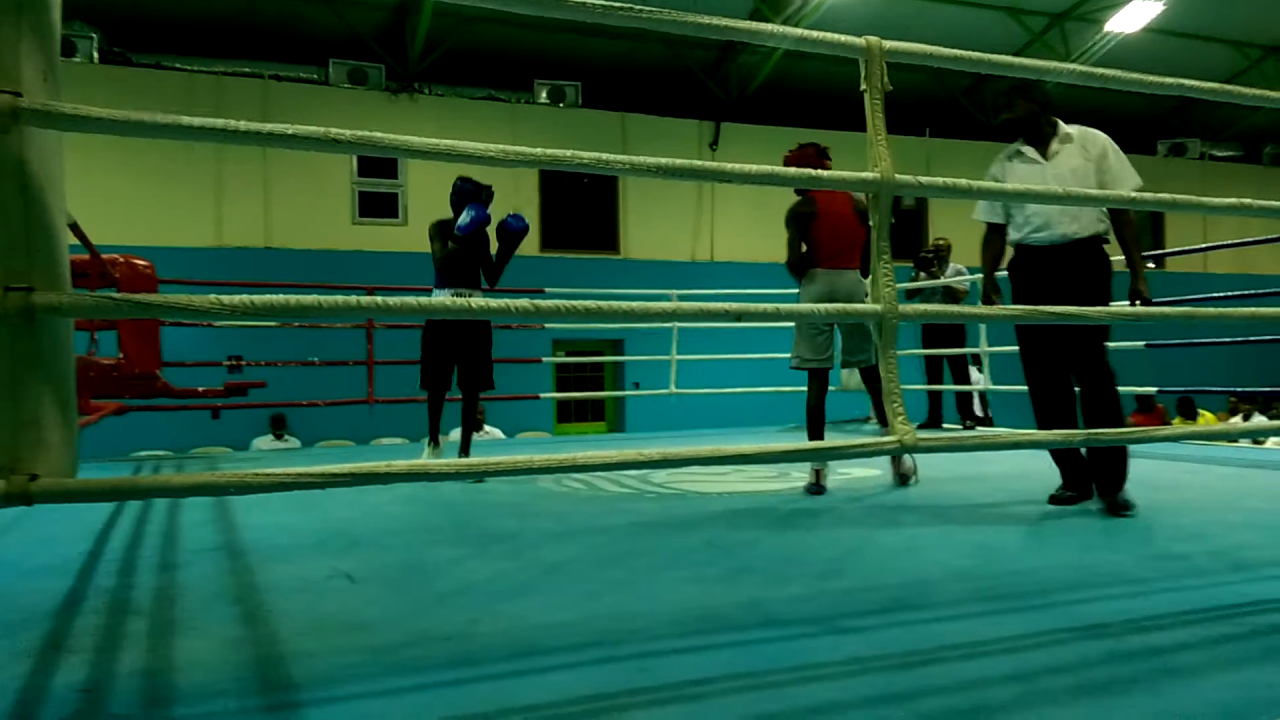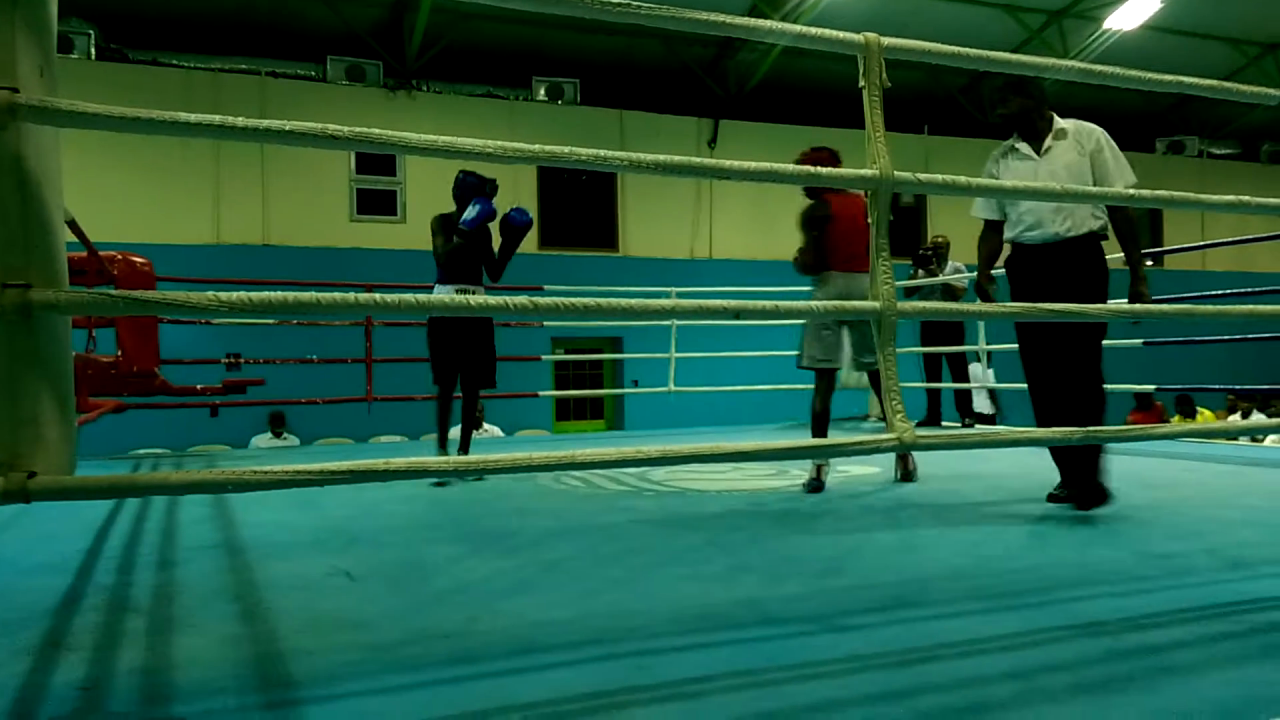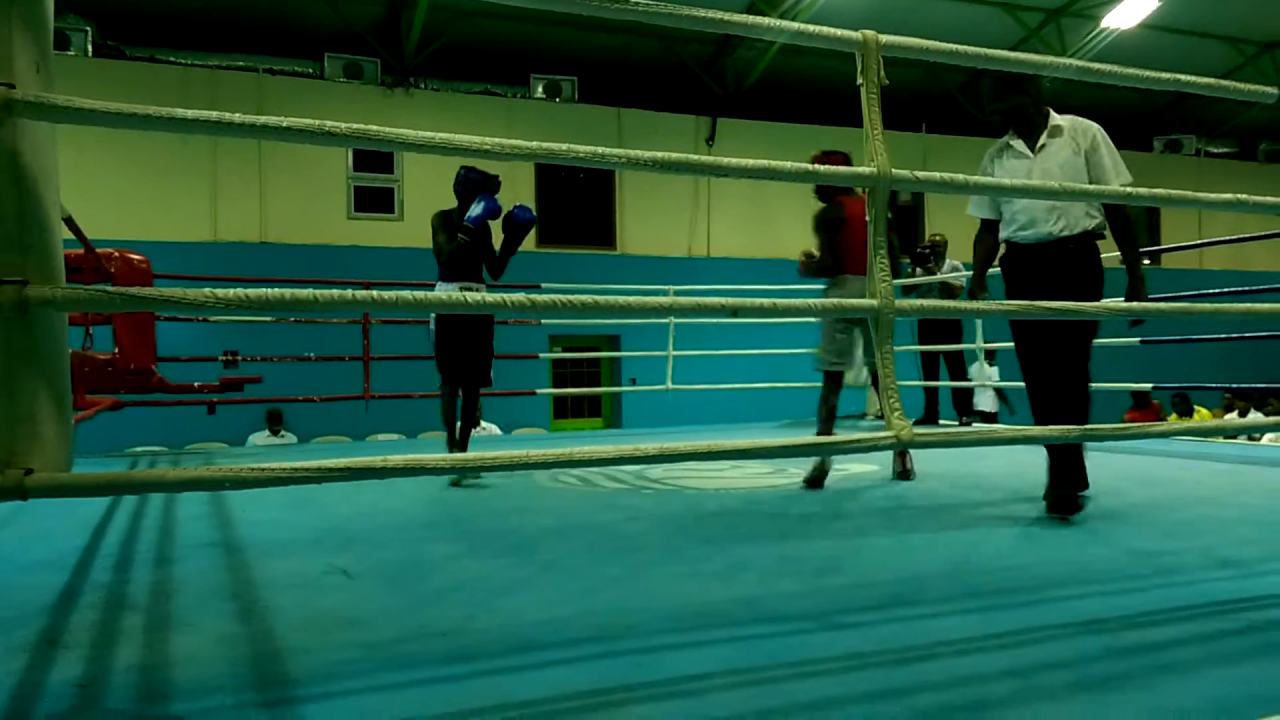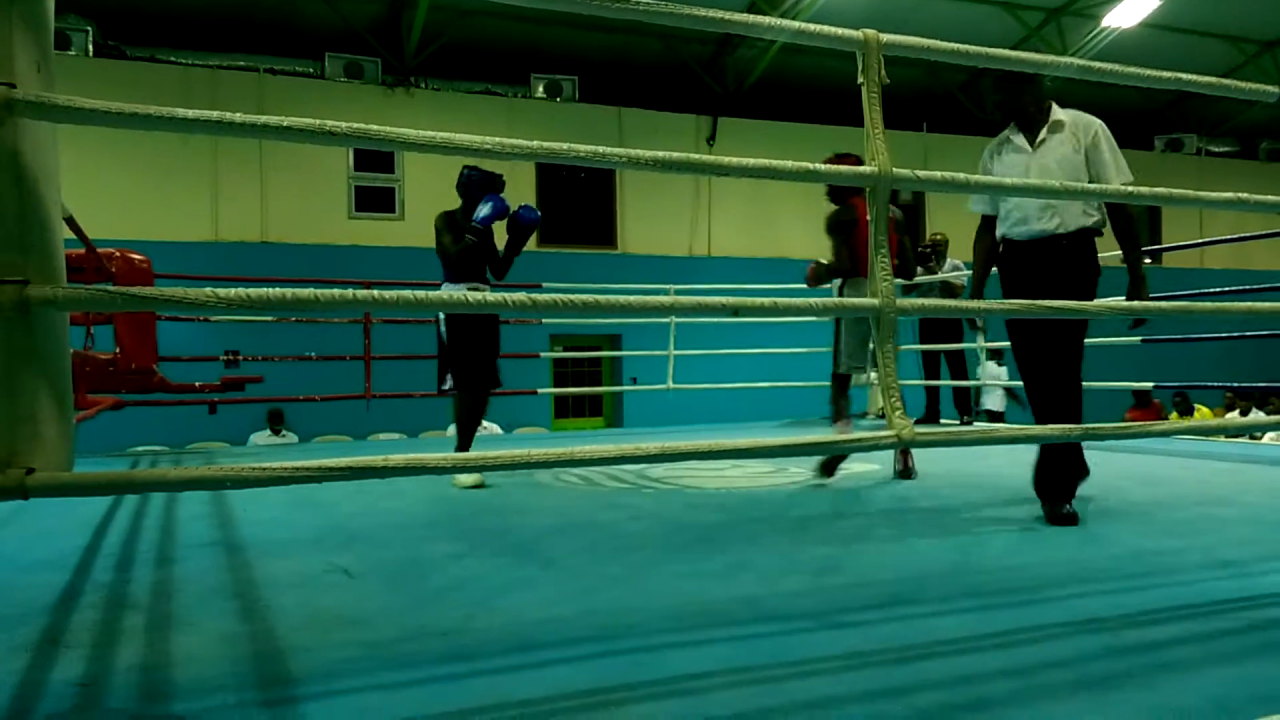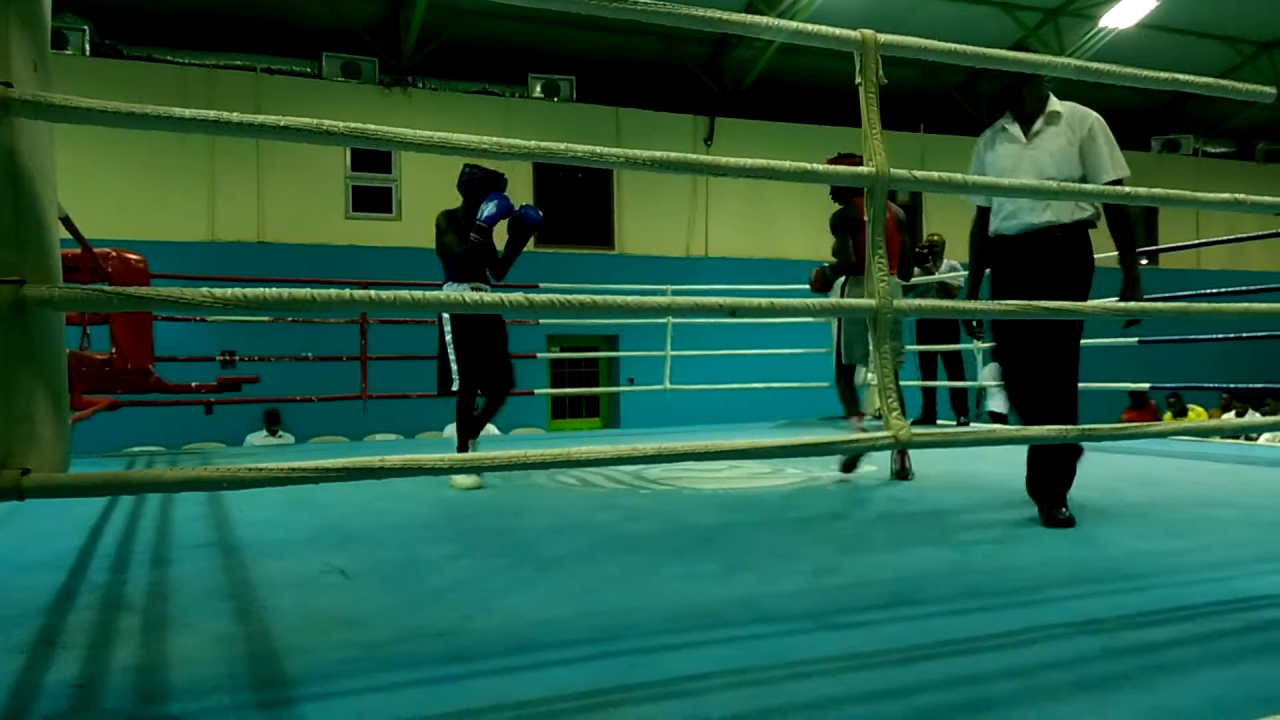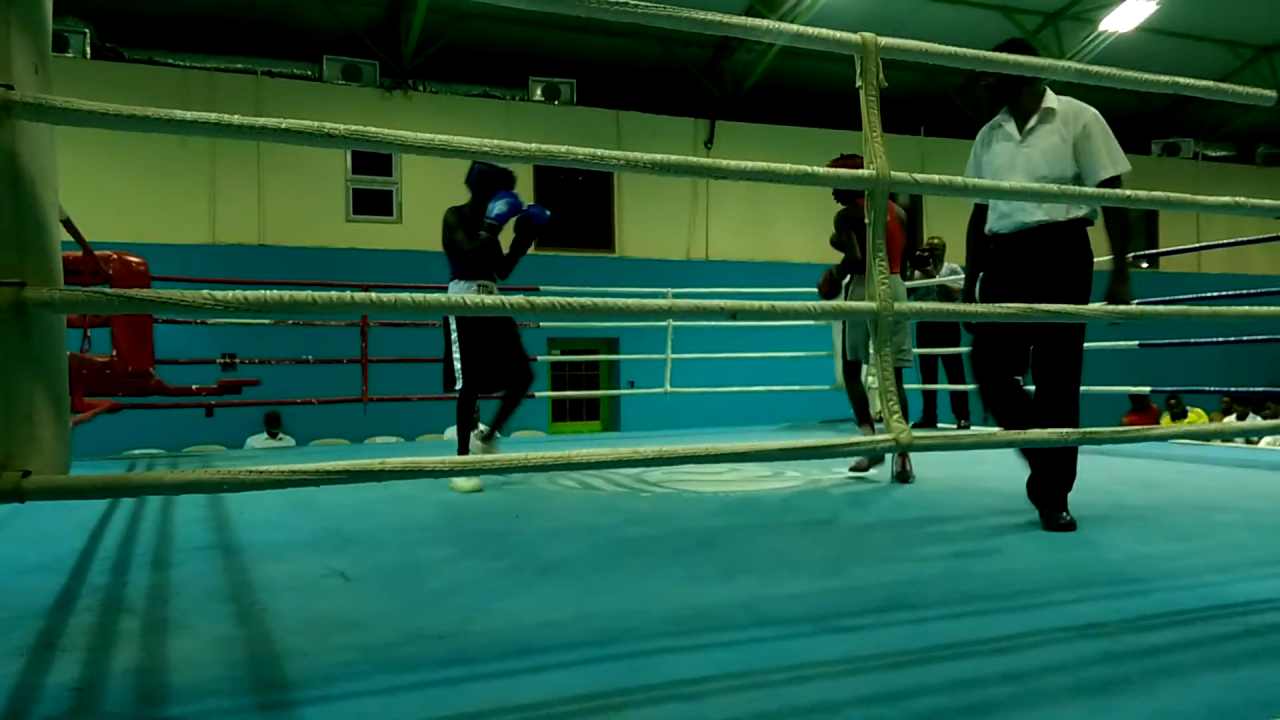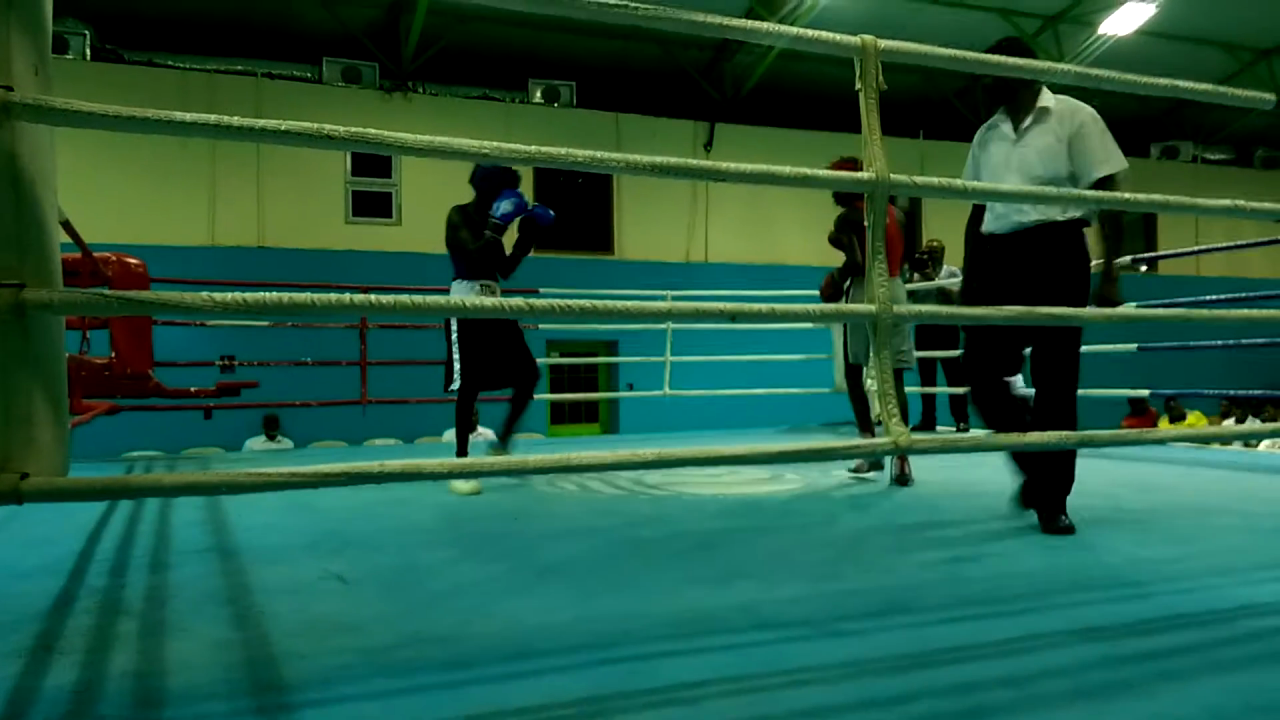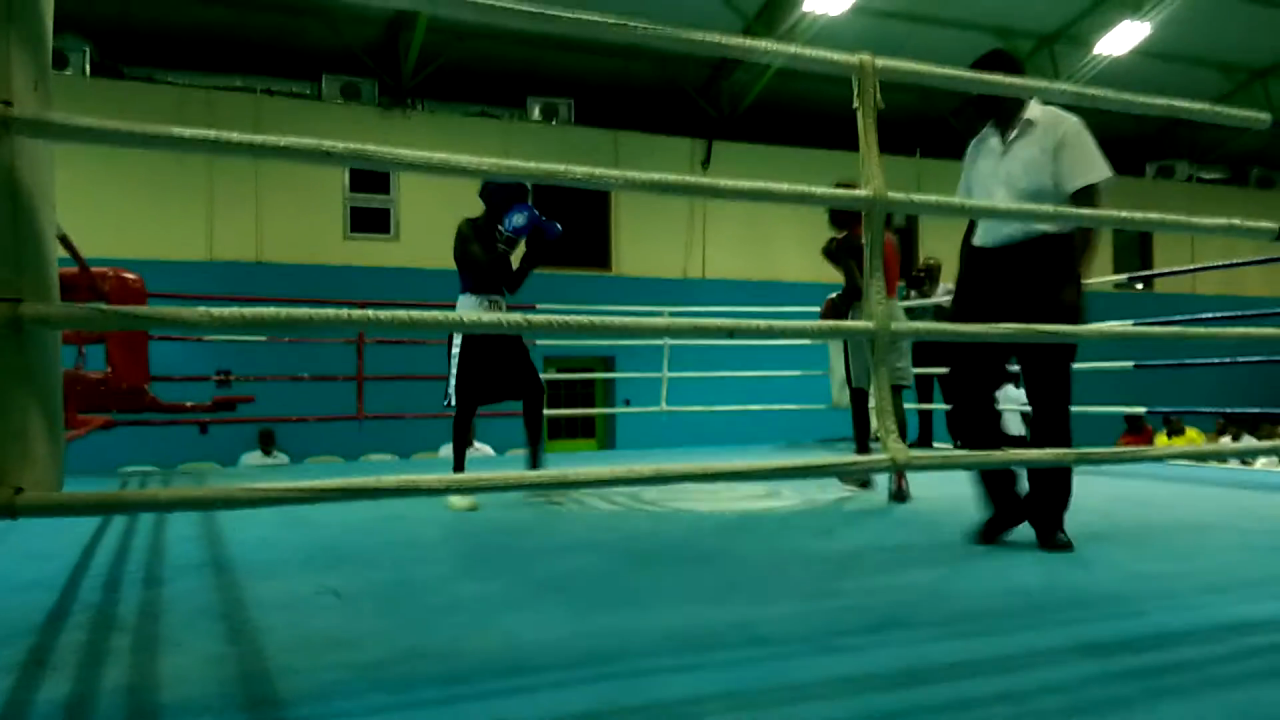
dt=0.1s
person 1, frame 1
left shoulder: (1092, 144)
right shoulder: (1004, 165)
left elbow: (1121, 211)
right elbow: (995, 231)
left wrist: (1136, 274)
right wrist: (988, 278)
left hip: (1084, 262)
right hip: (1031, 269)
left knee: (1091, 366)
right knee: (1044, 377)
left ankle: (1109, 475)
right ankle: (1074, 475)
person 1, frame 2
left shoulder: (1088, 138)
right shoulder: (1000, 161)
left elbow: (1119, 207)
right elbow: (993, 228)
left wrist: (1137, 275)
right wrist: (983, 273)
left hip: (1080, 260)
right hip: (1028, 267)
left knee: (1080, 363)
right knee: (1044, 376)
left ankle: (1089, 471)
right ankle: (1072, 473)
person 1, frame 3
left shoulder: (1084, 134)
right shoulder: (995, 157)
left elbow: (1116, 207)
right elbow: (988, 227)
left wrist: (1136, 276)
right wrist: (977, 280)
left hip: (1074, 259)
right hip: (1022, 267)
left knee: (1067, 367)
right knee: (1040, 375)
left ankle: (1064, 482)
right ankle: (1070, 473)
person 1, frame 4
left shoulder: (1085, 129)
right shoulder: (996, 151)
left elbow: (1117, 204)
right elbow: (988, 224)
left wrist: (1136, 275)
right wrist: (976, 285)
left hip: (1071, 256)
right hip: (1018, 263)
left knee: (1059, 368)
right knee: (1036, 374)
left ankle: (1055, 485)
right ankle: (1069, 464)
person 1, frame 5
left shoulder: (1080, 123)
right shoulder: (990, 141)
left elbow: (1113, 198)
right elbow: (983, 216)
left wrist: (1130, 273)
right wrist: (972, 284)
left hip: (1062, 252)
right hip: (1007, 259)
left knee: (1053, 371)
right knee: (1016, 372)
left ankle: (1051, 487)
right ankle: (1061, 452)
person 1, frame 6
left shoulder: (1078, 118)
right shoulder: (988, 136)
left elbow: (1111, 197)
left wrist: (1119, 272)
right wrist: (969, 282)
left hip: (1059, 252)
right hip: (1003, 258)
left knee: (1055, 373)
right knee: (991, 370)
left ankle: (1053, 492)
right ankle: (1047, 461)
person 1, frame 7
left shoulder: (1073, 117)
right shoulder: (987, 134)
left elbow: (1106, 195)
left wrist: (1108, 272)
right wrist: (967, 281)
left hip: (1053, 252)
right hip: (995, 257)
left knee: (1054, 378)
right knee: (979, 368)
left ankle: (1052, 498)
right ankle: (1036, 467)
person 1, frame 8
left shoulder: (1059, 127)
right shoulder: (979, 146)
left elbow: (1085, 206)
left wrist: (1073, 280)
right wrist: (960, 293)
left hip: (1043, 264)
right hip: (988, 270)
left knee: (1048, 393)
right knee: (965, 383)
left ankle: (1048, 515)
right ankle: (1004, 498)
person 2, frame 1
left shoulder: (800, 209)
right shoulder: (859, 205)
left elbow: (795, 264)
right elbow: (866, 264)
left hip: (816, 290)
right hip: (851, 287)
left knee: (817, 380)
right knee: (873, 375)
left ankle: (818, 468)
right ankle: (898, 457)
person 2, frame 2
left shoulder: (814, 211)
right shoulder: (868, 207)
left elbow: (809, 264)
left wrist: (801, 261)
left hip: (830, 290)
right hip: (863, 288)
left knee: (824, 380)
right knee: (877, 377)
left ankle: (819, 465)
right ankle: (902, 456)
person 2, frame 3
left shoulder: (828, 215)
left elbow: (826, 267)
right elbow: (895, 268)
left wrist: (808, 266)
left hip: (843, 292)
left knee: (832, 378)
right knee: (880, 376)
left ankle: (823, 451)
right ankle: (901, 455)
person 2, frame 4
left shoulder: (841, 217)
right shoulder: (893, 214)
left elbow: (843, 267)
right elbow: (908, 271)
left wrist: (820, 272)
left hip: (856, 294)
left knee: (841, 377)
left ankle: (841, 432)
right ankle: (903, 455)
person 2, frame 5
left shoulder: (844, 216)
right shoulder: (896, 213)
left elbow: (849, 261)
right elbow: (906, 270)
left wrist: (827, 273)
left hip: (860, 291)
right hip: (891, 290)
left knee: (845, 371)
right knee: (889, 374)
left ankle: (858, 426)
right ankle: (901, 454)
person 2, frame 6
left shoulder: (848, 214)
right shoulder: (897, 212)
left elbow: (854, 258)
left wrist: (834, 275)
left hip: (863, 290)
right hip: (895, 288)
left knee: (852, 369)
right knee: (894, 375)
left ankle: (870, 438)
right ankle: (902, 456)
person 2, frame 7
left shoulder: (850, 216)
right shoulder: (895, 215)
left elbow: (856, 262)
left wrist: (835, 279)
left hip: (864, 295)
right hip: (895, 293)
left knee: (854, 372)
right knee: (894, 377)
right ankle: (901, 458)
person 2, frame 8
left shoulder: (848, 242)
right shoulder: (889, 238)
left elbow: (856, 287)
left wrist: (835, 303)
left hip: (863, 316)
right hip: (893, 313)
left knee: (859, 395)
right knee: (893, 395)
right ankle: (898, 474)
person 3, frame 1
left shoulder: (480, 234)
right shoulder: (439, 228)
left elbow: (492, 279)
right elbow: (441, 264)
left wrist: (507, 247)
right wrist: (460, 236)
left knee: (472, 385)
right knee: (436, 383)
left ankle: (463, 456)
right ankle: (432, 441)
person 3, frame 2
left shoulder: (483, 229)
right shoulder: (441, 222)
left elbow: (494, 274)
right elbow: (444, 260)
left wrist: (510, 242)
right wrist: (465, 231)
left knee: (473, 384)
right knee: (446, 381)
left ankle: (464, 454)
right ankle: (442, 450)
person 3, frame 3
left shoulder: (483, 227)
right shoulder: (442, 219)
left elbow: (496, 271)
right elbow: (448, 257)
left wrist: (512, 239)
right wrist: (470, 228)
left knee: (473, 384)
right knee: (452, 381)
left ankle: (461, 451)
right ankle: (452, 455)
person 3, frame 4
left shoulder: (486, 226)
right shoulder: (446, 220)
left elbow: (499, 272)
right elbow: (454, 258)
left wrist: (516, 240)
right wrist: (477, 228)
left knee: (483, 386)
right knee: (465, 383)
left ankle: (465, 449)
right ankle: (461, 458)
person 3, frame 5
left shoulder: (485, 223)
right shoulder: (448, 219)
left elbow: (499, 273)
right elbow: (459, 257)
left wrist: (517, 242)
right wrist: (481, 228)
left knee: (501, 385)
right knee: (466, 386)
left ankle: (469, 440)
person 3, frame 6
left shoulder: (489, 218)
right shoulder: (454, 216)
left elbow: (502, 271)
right elbow: (468, 256)
left wrist: (524, 239)
right wrist: (492, 225)
left knee: (522, 374)
right knee: (471, 383)
left ankle: (489, 435)
person 3, frame 7
left shoulder: (492, 223)
right shoulder: (459, 216)
left elbow: (505, 271)
right elbow: (474, 256)
left wrist: (526, 239)
right wrist: (496, 223)
left hip: (494, 303)
right hip: (467, 303)
left knee: (528, 376)
right knee: (469, 387)
left ankle: (502, 444)
person 3, frame 8
left shoulder: (500, 234)
right shoulder: (469, 228)
left elbow: (512, 285)
right elbow: (484, 270)
left wrist: (533, 253)
right wrist: (510, 239)
left hip: (500, 317)
right hip: (472, 319)
left knee: (534, 389)
right knee: (468, 402)
left ankle: (536, 471)
person 4, frame 1
left shoulder: (958, 270)
right shoulder: (923, 272)
left elbow: (960, 295)
right elbow: (909, 295)
left wrist: (939, 277)
right wrist: (918, 272)
left hip: (952, 326)
right hip: (929, 327)
left knee: (960, 373)
right knee: (933, 375)
left ankle: (968, 417)
right ankle: (934, 416)
person 4, frame 2
left shoulder: (957, 268)
right shoulder: (921, 270)
left elbow: (959, 292)
right elbow: (907, 293)
left wrist: (938, 275)
right wrist: (916, 269)
left hip: (950, 323)
right hip: (928, 324)
left knee: (958, 371)
right knee: (931, 372)
left ankle: (966, 415)
right ankle: (933, 414)
person 4, frame 3
left shoulder: (954, 266)
right shoulder: (919, 268)
left elbow: (956, 291)
right elbow: (905, 291)
left wrist: (935, 273)
right wrist: (913, 268)
left hip: (948, 322)
right hip: (926, 323)
left knee: (956, 370)
right knee: (929, 371)
left ankle: (964, 413)
right ankle: (930, 413)
person 4, frame 4
left shoulder: (955, 265)
right shoulder: (920, 267)
left elbow: (957, 290)
right elbow: (906, 290)
left wrist: (936, 272)
right wrist: (914, 267)
left hip: (949, 321)
right hip: (927, 322)
left knee: (957, 369)
right knee: (930, 370)
left ankle: (965, 413)
right ankle: (931, 412)
person 4, frame 5
left shoulder: (952, 266)
right shoulder: (917, 268)
left elbow: (955, 291)
right elbow: (904, 290)
left wrist: (933, 273)
right wrist: (912, 267)
left hip: (946, 322)
right hip: (924, 323)
left knee: (954, 370)
right knee: (927, 371)
left ankle: (962, 413)
right ankle: (928, 413)
person 4, frame 6
left shoulder: (953, 269)
right shoulder: (918, 271)
left elbow: (955, 294)
left wrist: (934, 276)
right wrist: (913, 270)
left hip: (946, 325)
right hip: (924, 326)
left knee: (955, 373)
right knee: (927, 374)
left ankle: (962, 417)
right ankle: (928, 416)
person 4, frame 7
left shoulder: (952, 272)
right shoulder: (916, 275)
left elbow: (954, 297)
left wrist: (933, 279)
right wrist: (912, 274)
left hip: (946, 328)
right hip: (923, 329)
left knee: (954, 376)
right knee: (926, 377)
left ankle: (962, 420)
right ankle: (928, 419)
person 4, frame 8
left shoulder: (948, 290)
right shoulder: (913, 292)
left elbow: (949, 314)
left wrist: (929, 296)
right wrist: (909, 291)
left hip: (941, 345)
right hip: (920, 346)
right knee: (923, 393)
right ankle: (924, 436)
